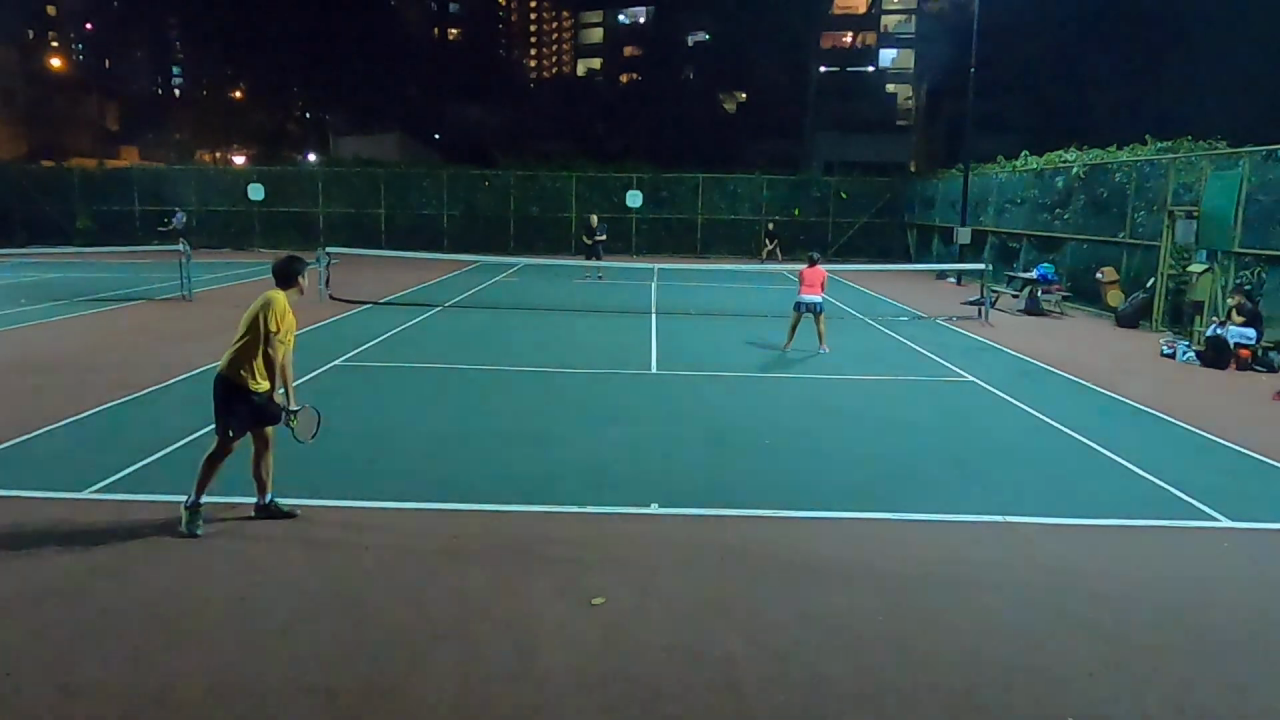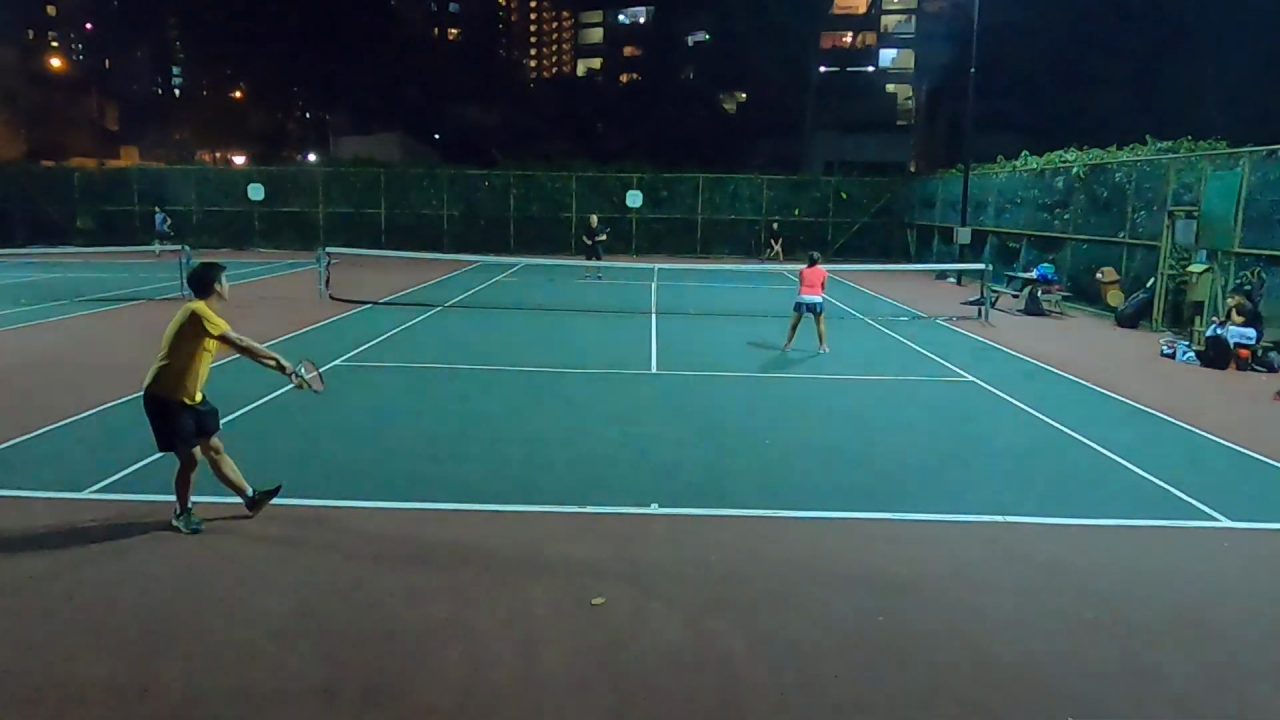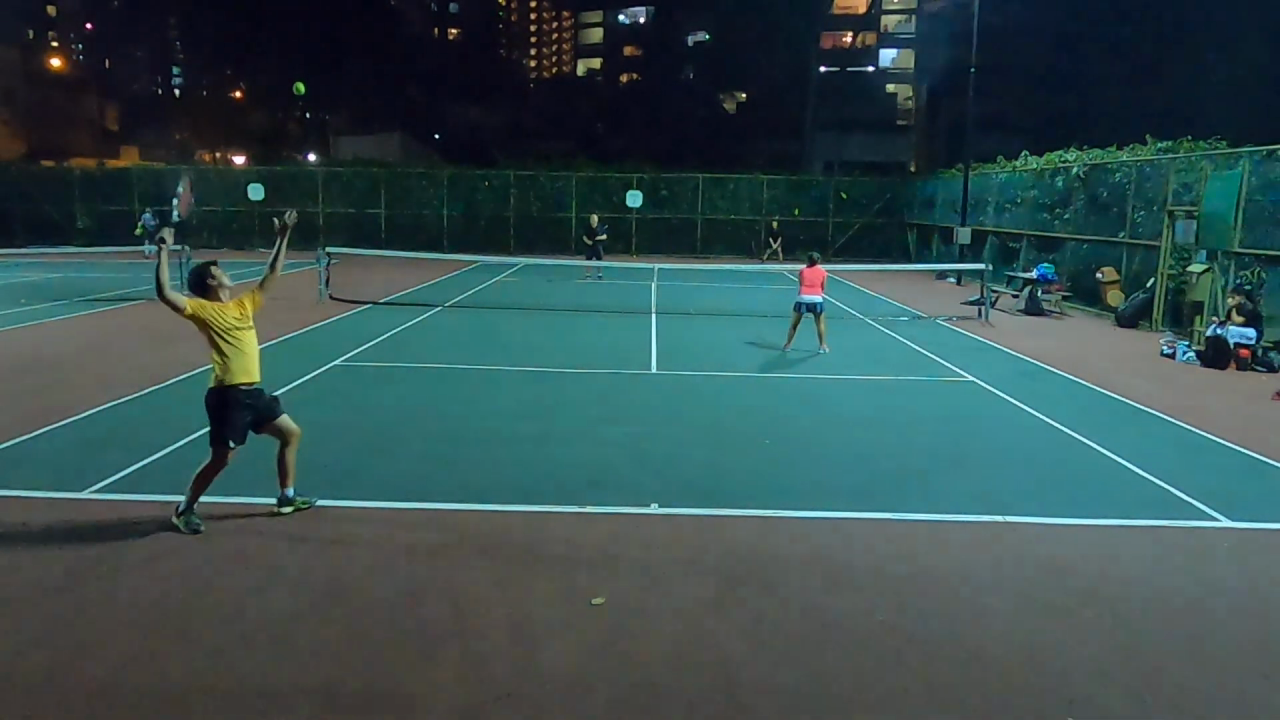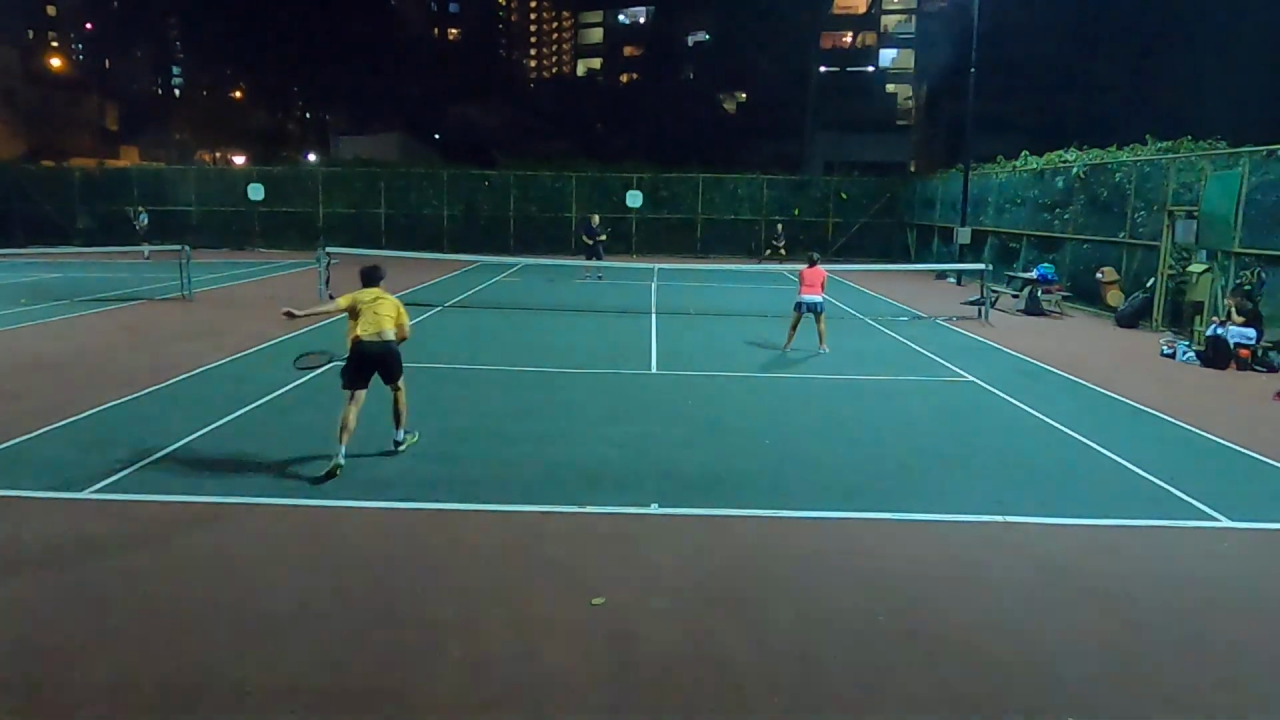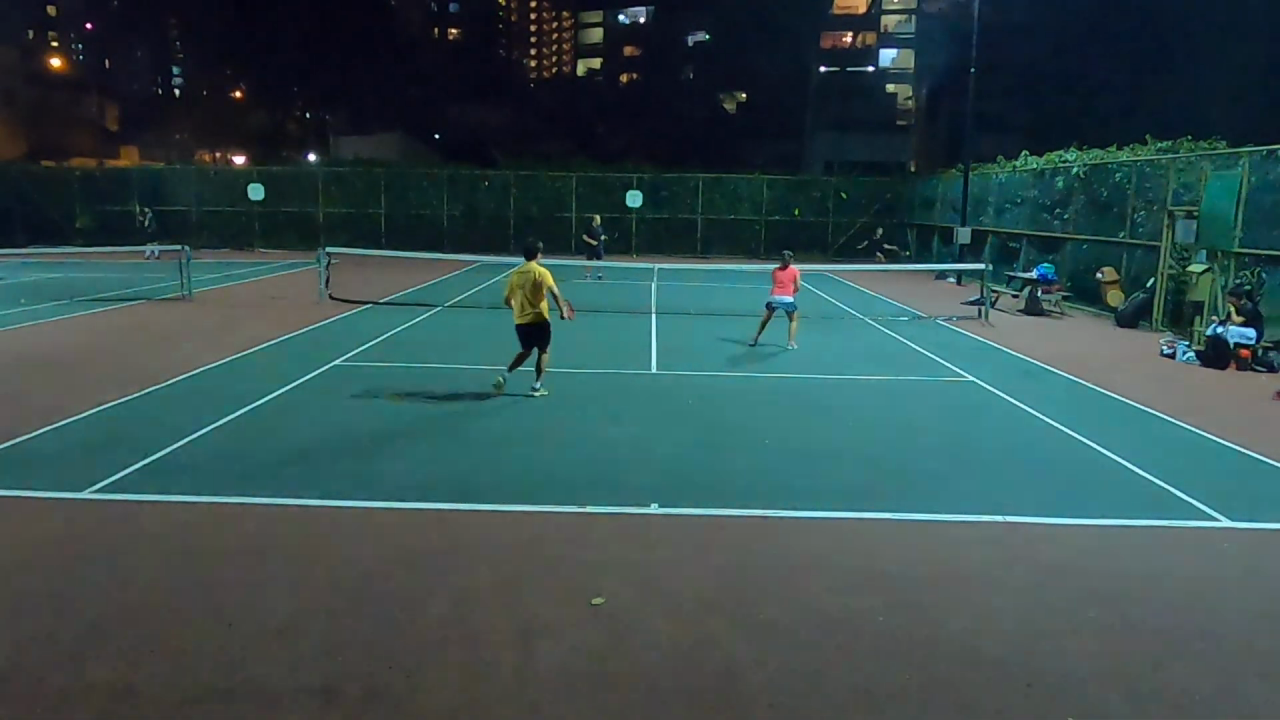
dt=1s
person 1, frame 1
left shoulder: (288, 315)
right shoulder: (274, 301)
left elbow: (284, 357)
right elbow: (269, 350)
left wrist: (290, 396)
right wrist: (278, 391)
left hip: (260, 386)
right hip: (235, 384)
left knee: (265, 442)
right knee: (225, 446)
left ankle: (265, 502)
right ankle: (193, 505)
person 1, frame 2
left shoulder: (215, 321)
right shoulder: (197, 312)
left elbow: (243, 348)
right elbow: (241, 344)
left wrist: (275, 363)
right wrist: (278, 359)
left hip: (191, 398)
right hip: (164, 398)
left knee: (215, 450)
right knee: (191, 458)
left ankle: (251, 497)
right ankle: (182, 512)
person 1, frame 3
left shoulder: (244, 305)
right shoulder: (203, 310)
left elbow: (272, 275)
right elbow: (165, 293)
left wrist: (282, 237)
right wrist: (164, 251)
left hip: (253, 392)
right hip: (228, 396)
left knee: (292, 434)
right knee: (221, 458)
left ankle: (287, 497)
right ankle: (186, 509)
person 1, frame 4
left shoulder: (354, 297)
right shoulder: (393, 301)
left elbow: (331, 307)
right elbow: (404, 334)
left wrist: (301, 313)
left hip: (359, 347)
right hip: (385, 349)
left knee: (354, 404)
right knee: (398, 387)
left ankle: (340, 456)
right ankle: (400, 438)
person 1, frame 5
left shoulder: (515, 274)
right shoulder: (541, 272)
left elbow: (507, 300)
right elbow: (554, 293)
right wrist: (563, 311)
left hip: (520, 322)
right hip: (538, 321)
left knee: (525, 352)
right knee: (543, 352)
left ankle: (505, 376)
right ankle: (536, 387)
